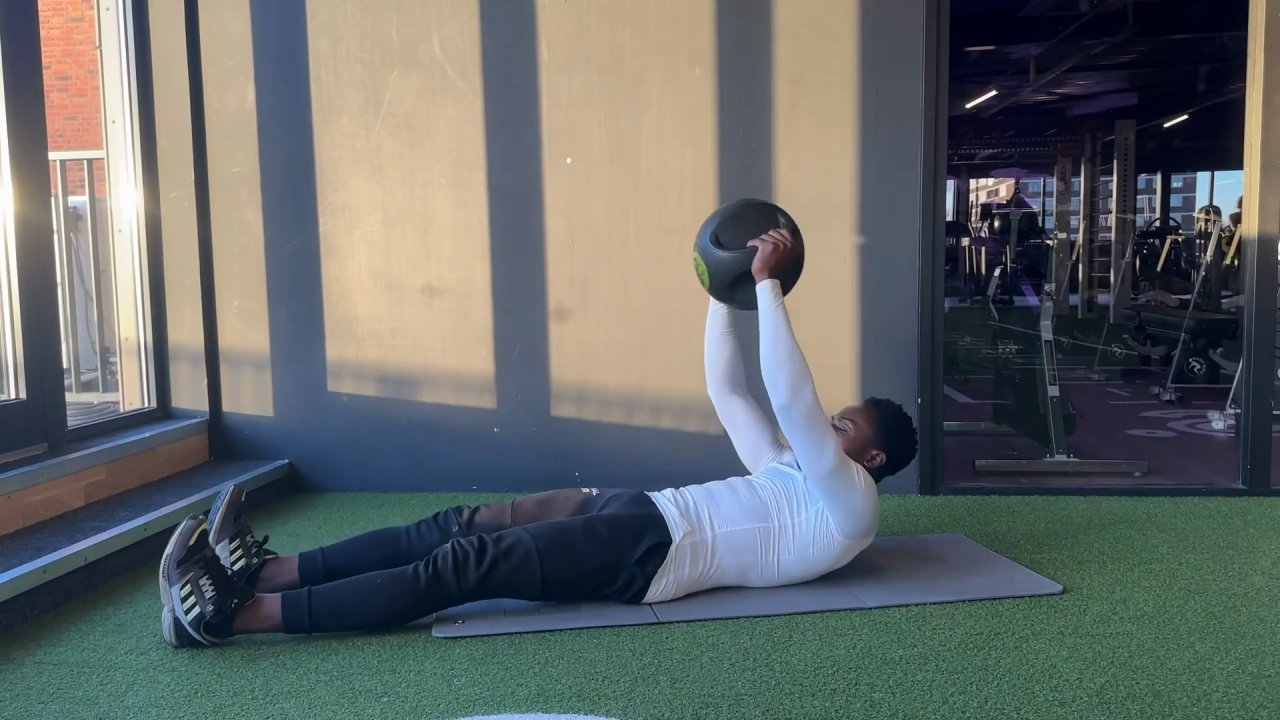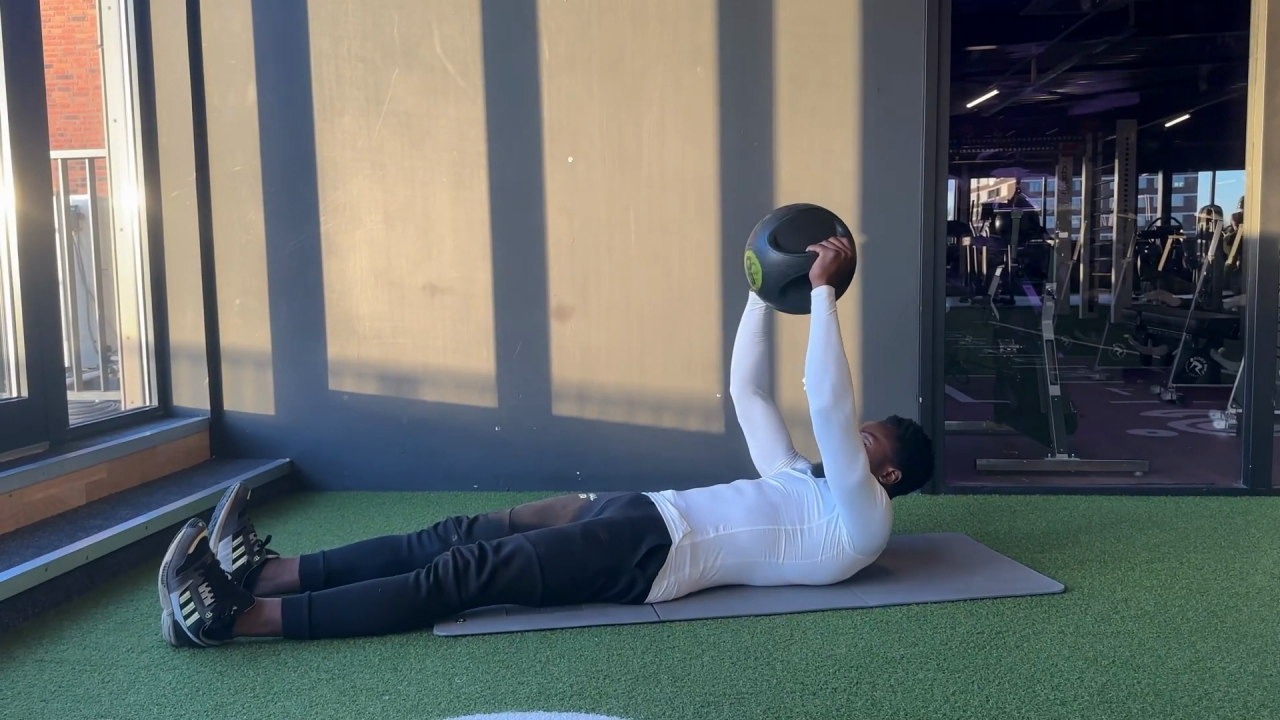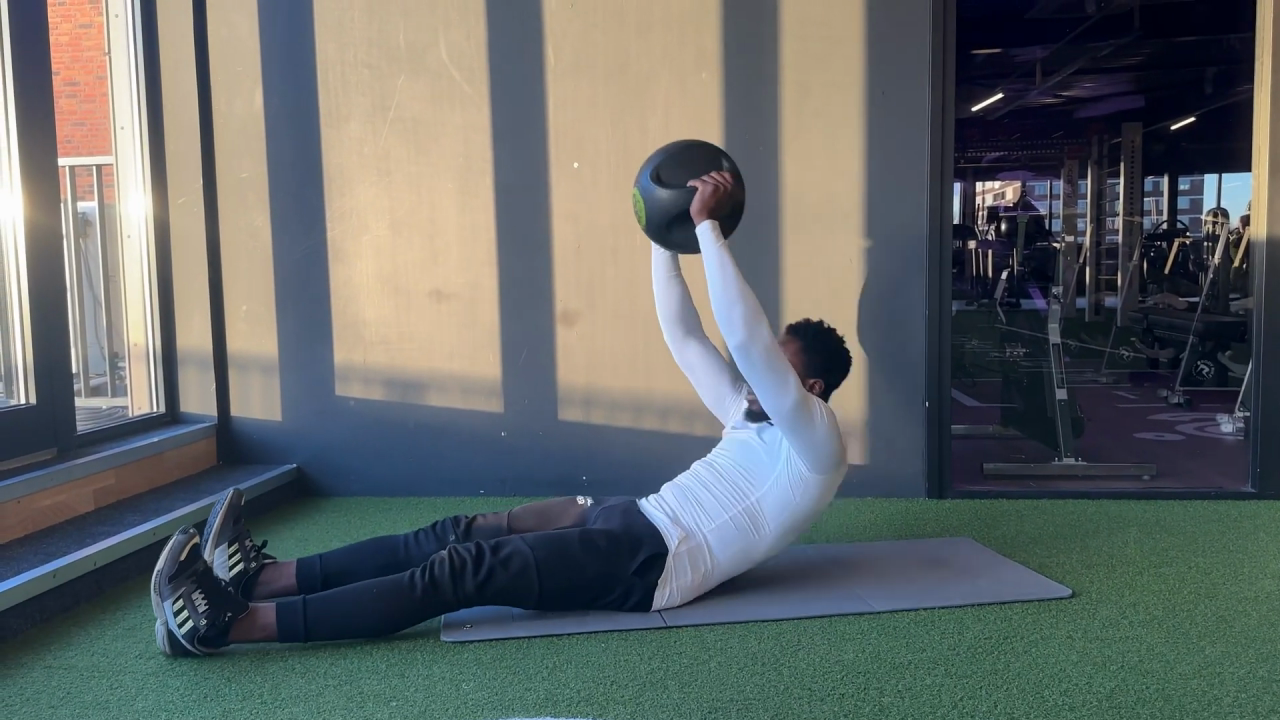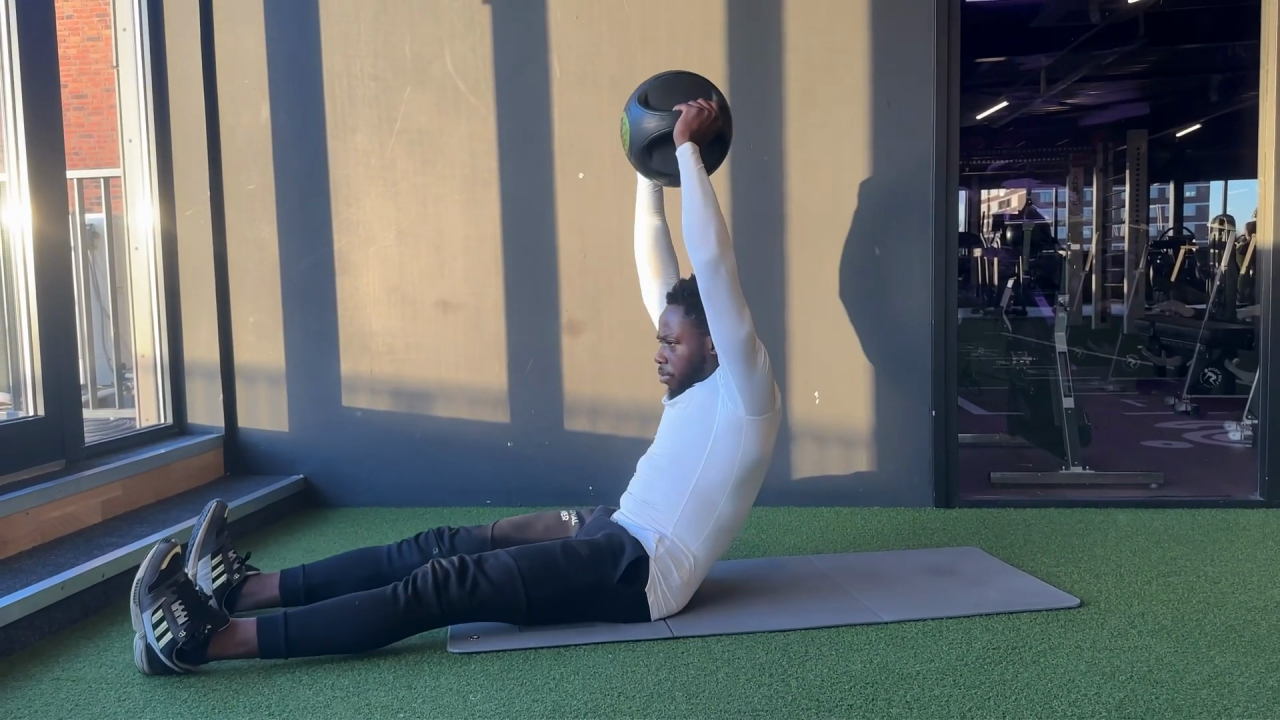
dt=0.7s
person 1, frame 1
left shoulder: (851, 507)
right shoulder: (790, 474)
left elbow: (792, 401)
right elbow: (726, 392)
left wrist: (767, 284)
right wrist: (724, 289)
left hip: (648, 550)
right hip: (635, 511)
left knee: (466, 565)
right knee: (454, 527)
left ankle: (238, 612)
right ankle: (266, 568)
person 1, frame 2
left shoulder: (861, 522)
right shoulder: (799, 481)
left elbow: (830, 409)
right elbow: (748, 393)
left wrist: (824, 291)
right wrist: (765, 291)
left hip: (651, 551)
right hip: (637, 512)
left knee: (466, 572)
right knee: (457, 537)
left ankle: (239, 616)
right ankle: (265, 569)
person 1, frame 3
left shoulder: (817, 443)
right shoulder: (754, 417)
left elbow: (750, 339)
right elbow: (684, 338)
left wrist: (708, 224)
right wrist: (665, 238)
left hip: (652, 560)
right hip: (629, 518)
left knee: (464, 571)
right knee: (457, 535)
left ankle: (229, 622)
right ankle: (262, 575)
person 1, frame 4
left shoulder: (746, 390)
right shoulder: (699, 379)
left elbow: (712, 264)
right elbow: (657, 275)
left wrist: (688, 149)
right wrist: (651, 174)
left hip: (639, 574)
right hip: (610, 532)
left knee: (447, 585)
right knee: (439, 549)
right ankle: (244, 587)
